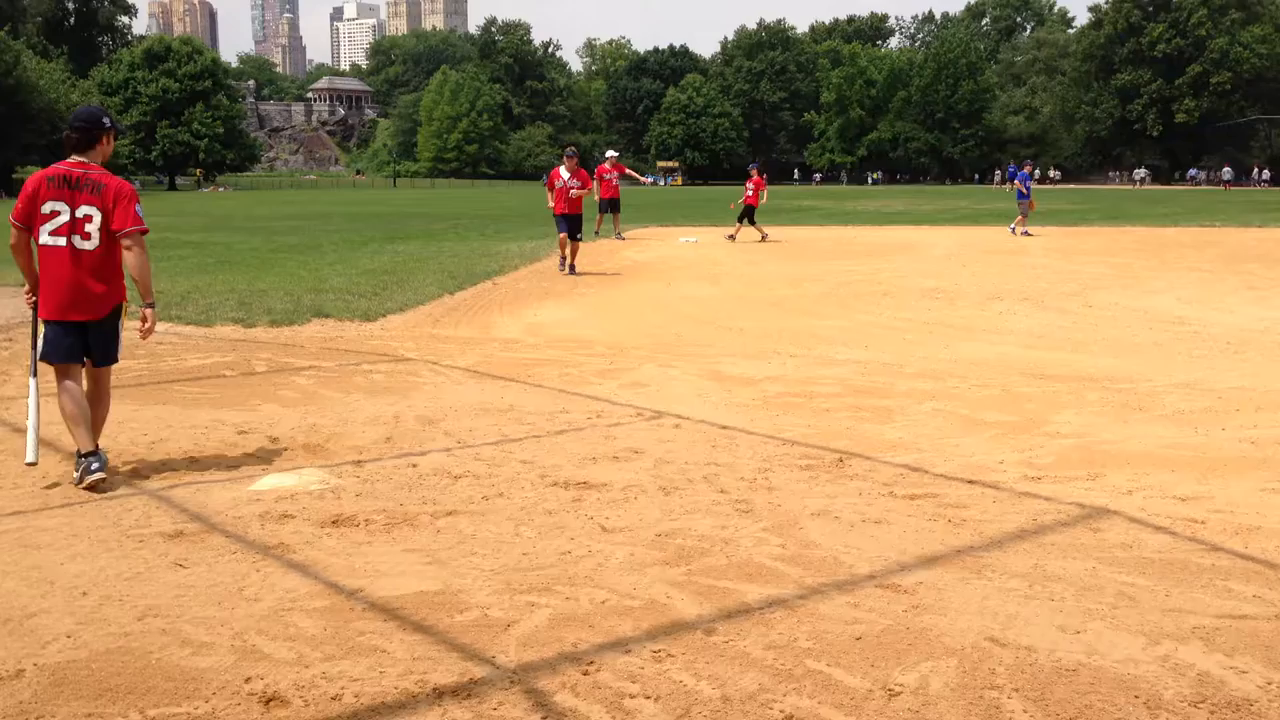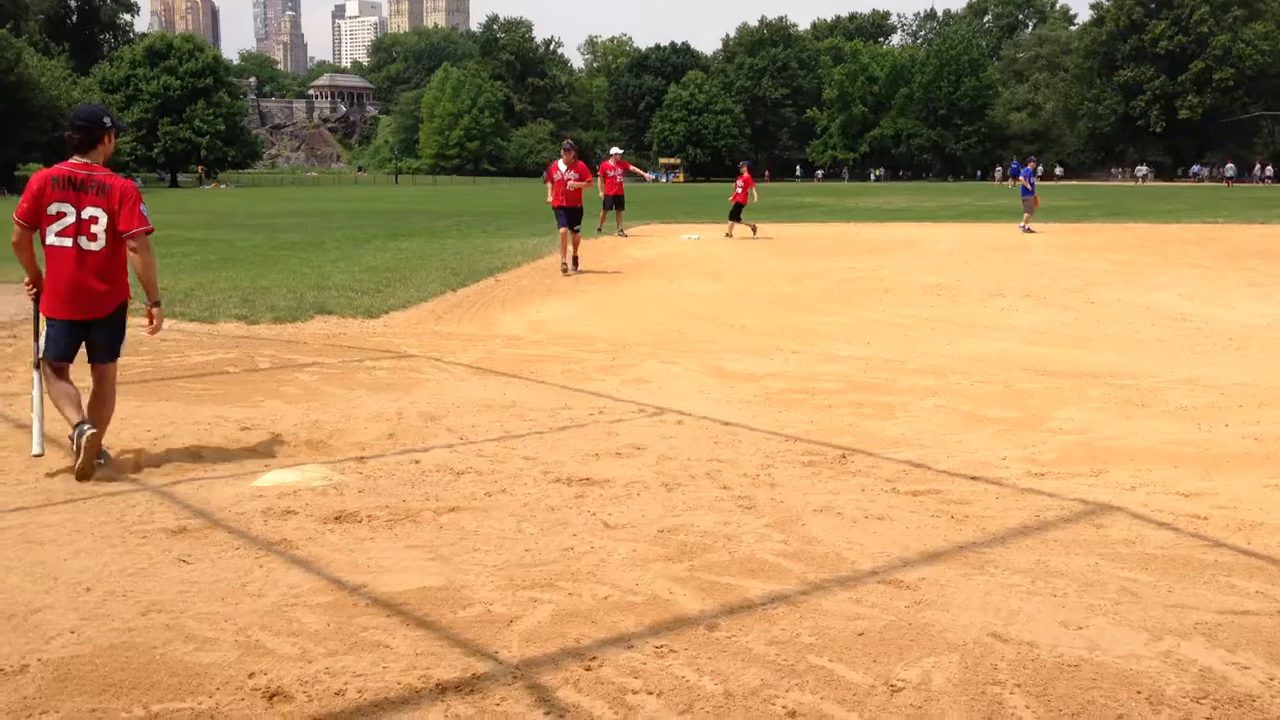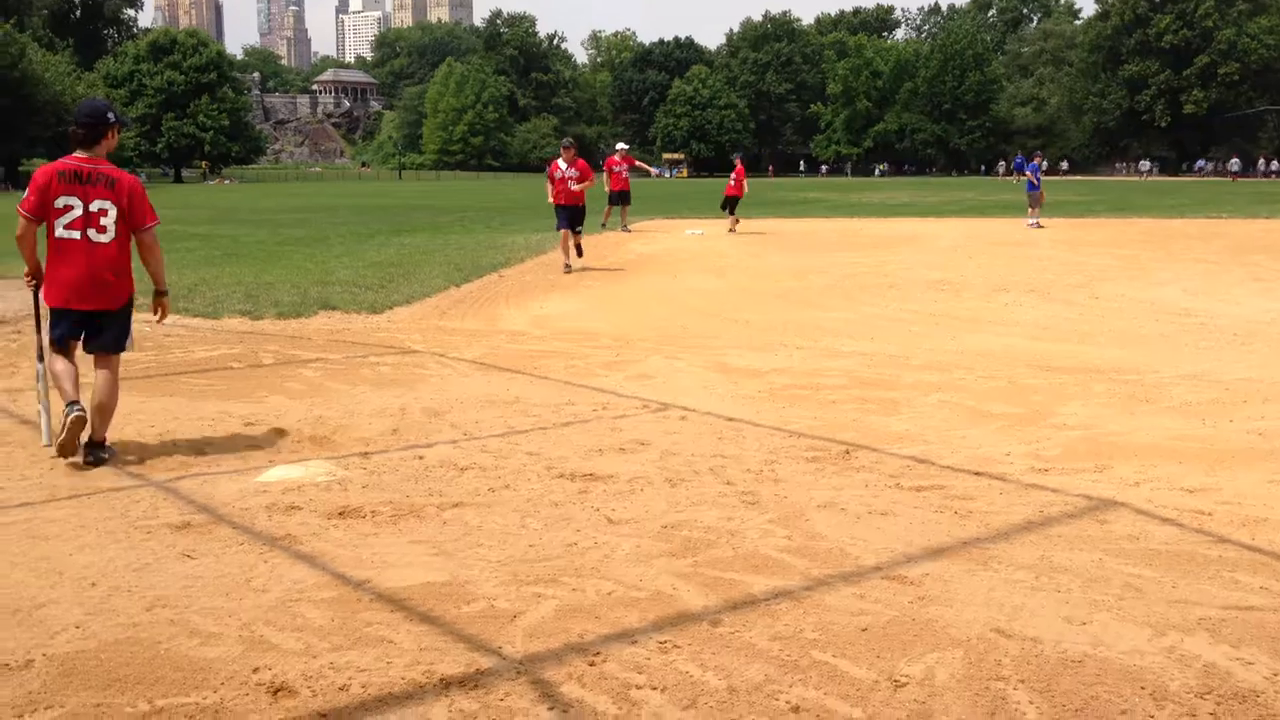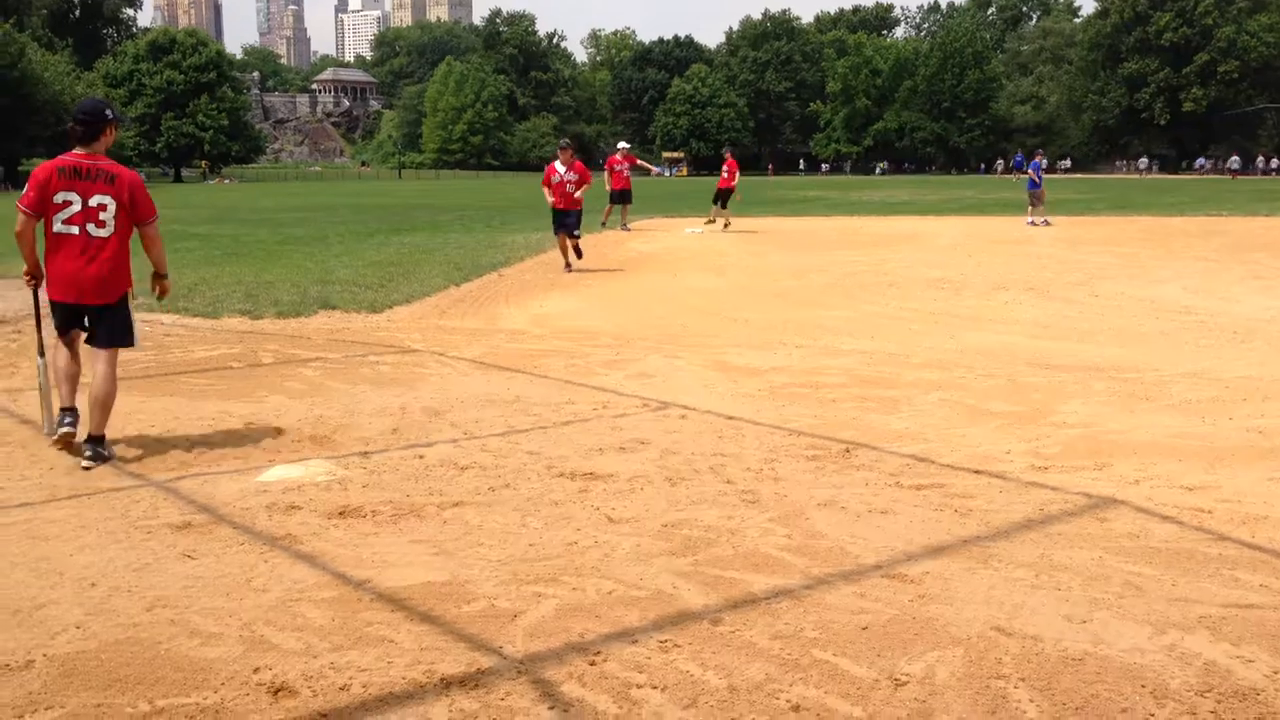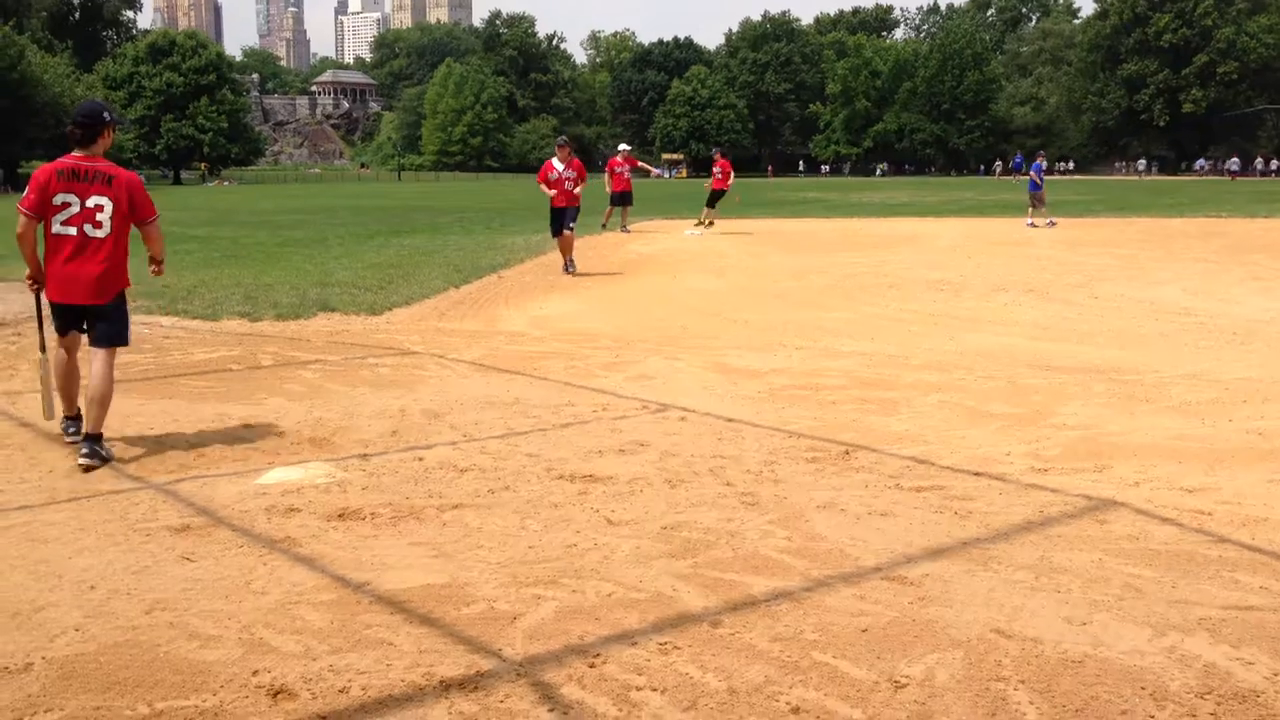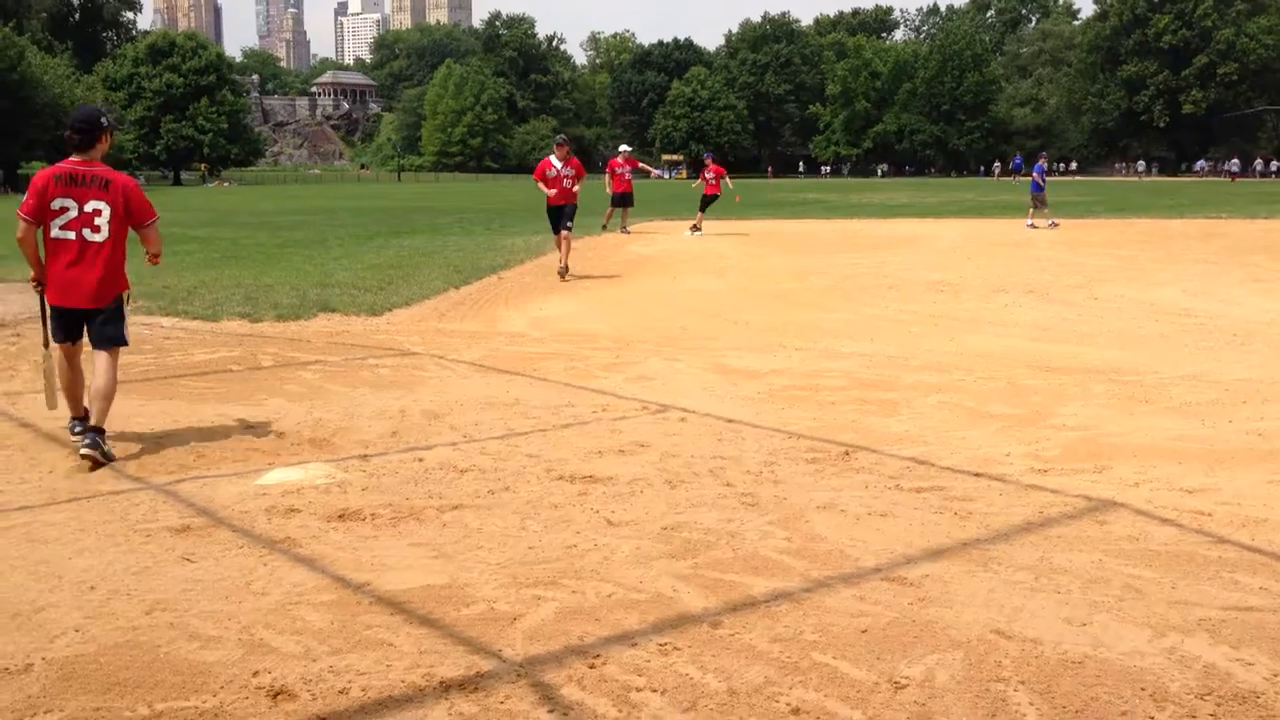
dt=0.1s
person 1, frame 1
left shoulder: (38, 182)
right shoulder: (117, 189)
left elbow: (17, 241)
right elbow: (133, 247)
left wrist: (32, 281)
right wrist: (148, 302)
left hip: (56, 300)
right hip: (103, 300)
left knee: (67, 378)
right knee: (99, 376)
left ankle: (88, 458)
right ankle: (90, 453)
person 1, frame 2
left shoulder: (42, 181)
right shoulder: (121, 189)
left elbow: (20, 239)
right elbow: (138, 248)
left wrist: (34, 276)
right wrist: (153, 300)
left hip: (60, 297)
right hip: (108, 297)
left knee: (55, 372)
right knee: (104, 373)
left ankle: (82, 428)
right ankle: (94, 448)
person 1, frame 3
left shoulder: (48, 176)
right shoulder: (127, 184)
left elbow: (24, 231)
right elbow: (148, 242)
left wrist: (33, 267)
right wrist: (161, 289)
left hip: (64, 289)
right hip: (112, 291)
left knee: (61, 353)
right knee: (106, 365)
left ankle: (72, 407)
right ankle: (96, 445)
person 1, frame 4
left shoulder: (47, 172)
right shoulder: (127, 179)
left elbow: (23, 228)
right elbow: (150, 235)
left wrist: (32, 266)
right wrist: (161, 273)
left hip: (63, 282)
right hip: (110, 285)
left knee: (66, 341)
right knee: (105, 359)
left ankle: (67, 414)
right ankle: (95, 442)
person 1, frame 5
left shoulder: (46, 174)
right shoulder: (125, 180)
left elbow: (24, 230)
right elbow: (152, 234)
left wrist: (35, 269)
right wrist: (158, 257)
left hip: (61, 283)
right hip: (107, 285)
left knee: (66, 346)
right knee: (102, 359)
left ankle: (72, 421)
right ankle: (92, 439)
person 1, frame 6
left shoulder: (45, 179)
right shoulder: (123, 184)
left elbow: (24, 234)
right elbow: (150, 234)
left wrist: (38, 270)
right wrist: (156, 252)
left hip: (61, 286)
right hip: (106, 288)
left knee: (68, 352)
right knee: (105, 359)
left ankle: (78, 420)
right ankle: (94, 434)
